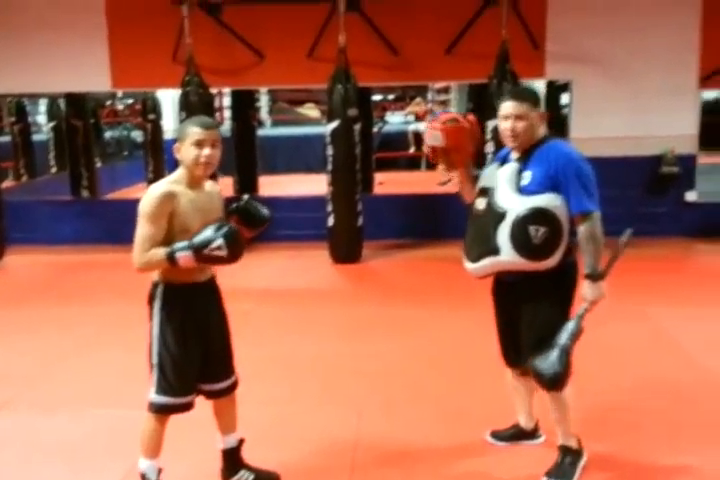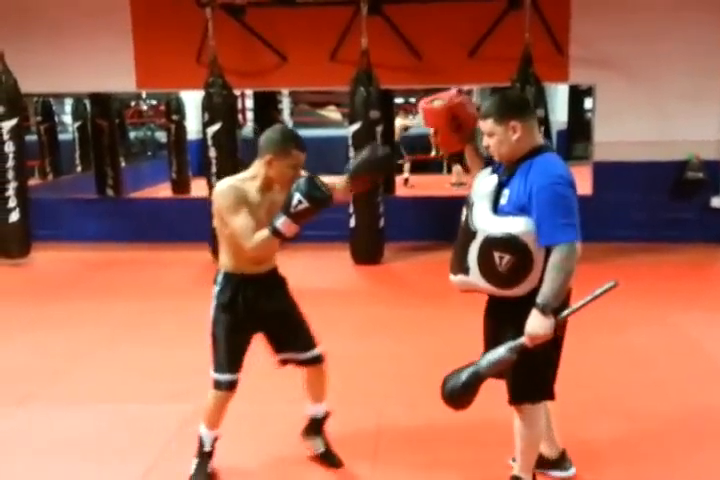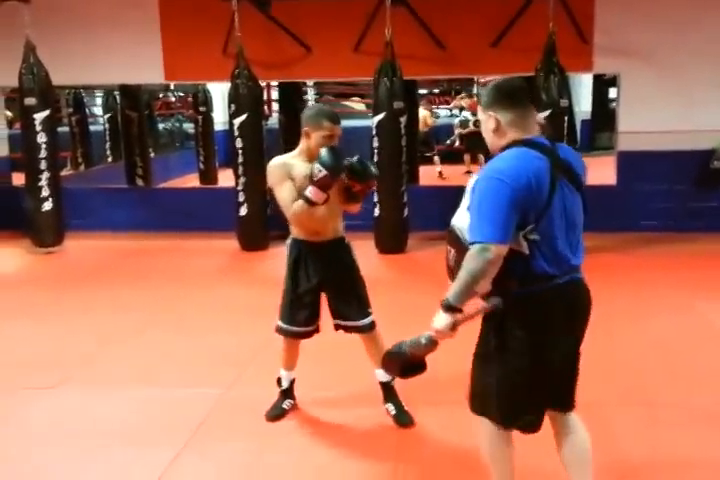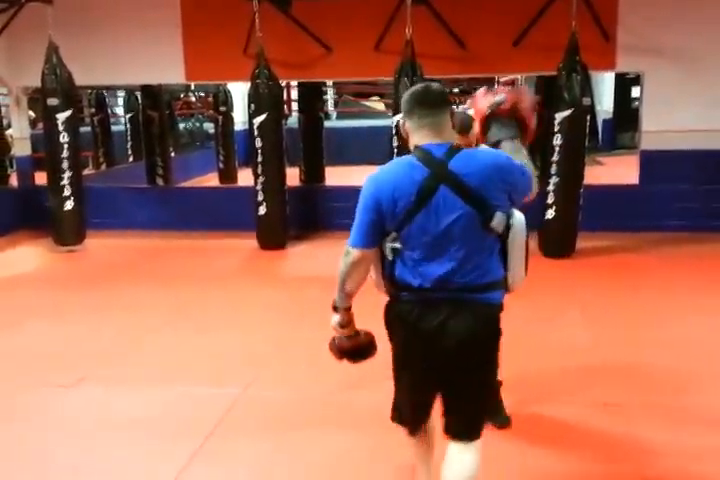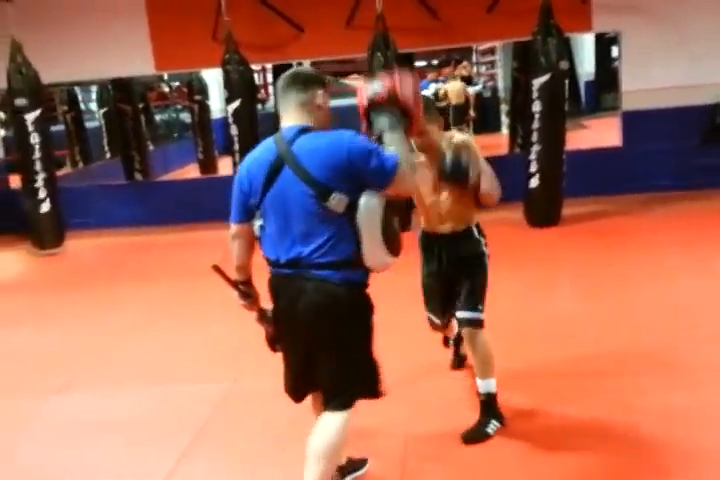
dt=1s
person 1, frame 1
left shoulder: (562, 159)
right shoulder: (501, 159)
left elbow: (588, 221)
right elbow: (477, 198)
left wrist: (592, 276)
right wrist: (460, 164)
left hip: (548, 280)
right hip: (508, 278)
right knee: (516, 360)
left ankle: (570, 446)
right ankle: (527, 425)
person 1, frame 2
left shoulder: (548, 177)
right shoulder: (509, 164)
left elbow: (567, 248)
right elbow: (483, 177)
left wrist: (545, 310)
right wrist: (466, 145)
left hip: (530, 304)
right hip: (503, 296)
left knee: (526, 393)
right knee: (525, 384)
person 1, frame 3
left shoulder: (501, 173)
right shoulder: (569, 159)
left elbow: (489, 251)
left wrist: (450, 306)
left hip: (523, 308)
right hip: (570, 297)
left knee: (494, 412)
right knee: (561, 408)
person 1, frame 4
left shoulder: (383, 181)
right shoulder: (492, 167)
left elbow: (358, 257)
right elbow: (528, 189)
left wrist: (341, 307)
left hip: (411, 316)
right hip: (474, 316)
left knee: (414, 411)
right knee: (465, 435)
person 1, frame 5
left shoulder: (253, 161)
right shoulder: (344, 147)
left elbow: (239, 235)
right elbow: (405, 182)
left wrist: (244, 285)
right wrist: (393, 129)
left hip: (287, 290)
right hip: (336, 291)
left knee: (321, 384)
right knee: (340, 403)
person 2, frame 1
left shoulder: (213, 191)
right shoulder: (160, 197)
right elbow: (141, 259)
left wrist: (241, 229)
right wrist: (194, 250)
left hip: (208, 295)
right hip: (174, 300)
left knee: (224, 385)
right knee: (165, 399)
person 2, frame 2
left shoulder: (288, 182)
right shoulder: (229, 192)
left elbow: (337, 192)
right elbow: (253, 246)
left wrist: (360, 172)
right wrist: (292, 217)
left hip: (270, 283)
right hip: (235, 289)
left knee: (313, 361)
right knee: (225, 384)
left ankle: (315, 433)
person 2, frame 3
left shoulder: (334, 161)
right shoulder: (281, 166)
left elbow: (351, 206)
right elbow: (294, 216)
left wrist: (359, 186)
right wrist: (318, 186)
left hip: (338, 250)
right hip: (303, 255)
left knee: (366, 326)
right knee: (292, 332)
left ankle: (390, 395)
right ankle: (286, 392)
person 2, frame 4
left shoulder: (474, 159)
right shoulder: (423, 164)
left hip: (464, 248)
right hip: (432, 248)
left knee: (476, 322)
right knee: (421, 315)
left ankle: (490, 391)
person 2, frame 5
left shoulder: (462, 146)
left elbow: (492, 197)
left wrist: (474, 180)
left hip: (467, 242)
right hip: (432, 243)
left knee: (471, 326)
right knee: (439, 318)
left ankle: (491, 411)
right ankle: (454, 338)
